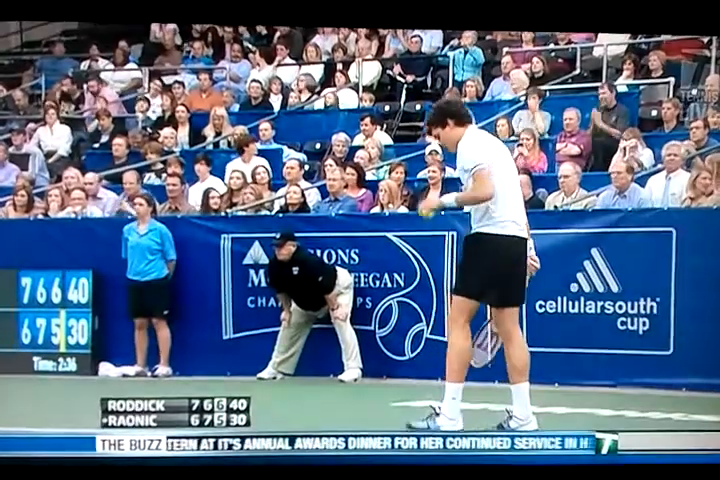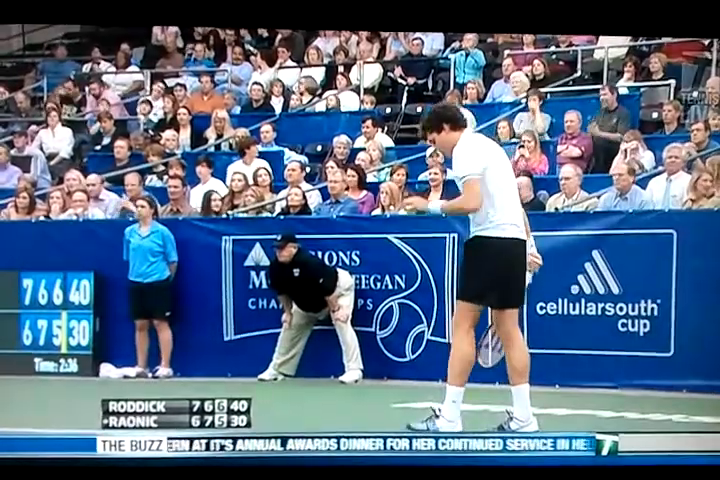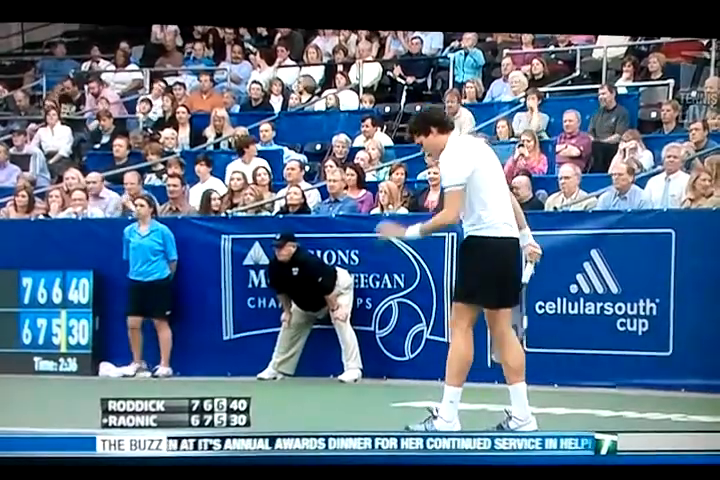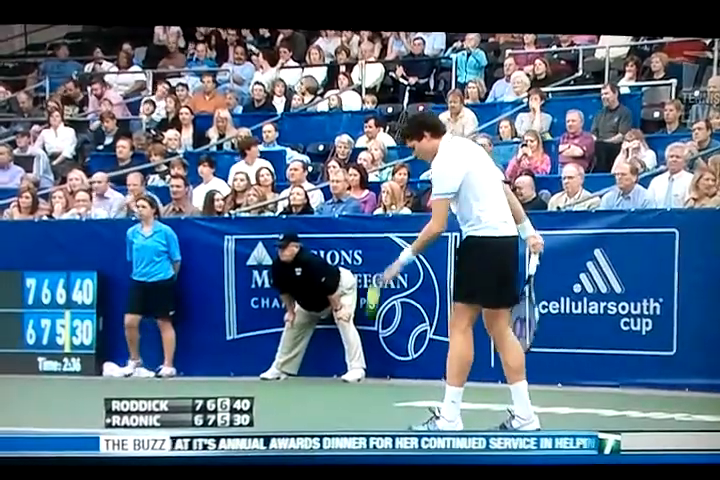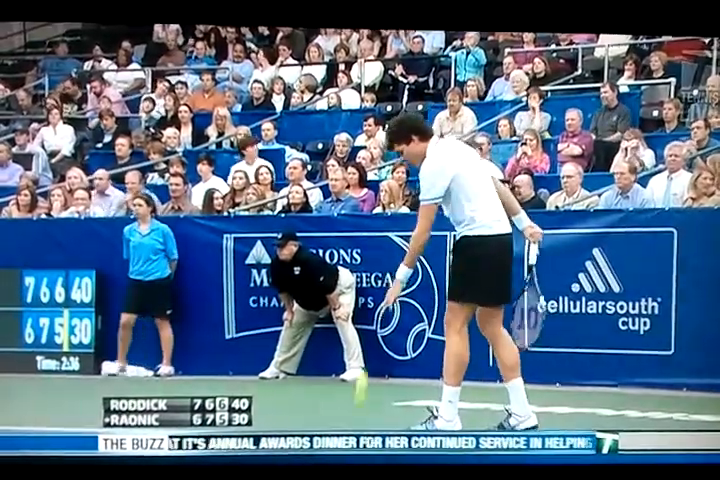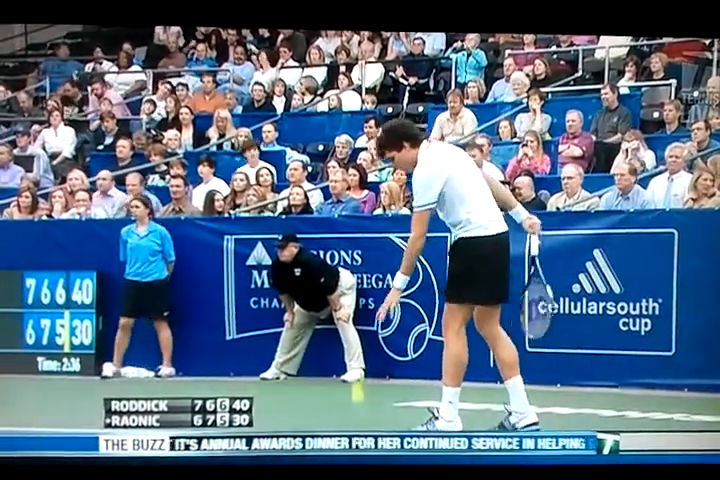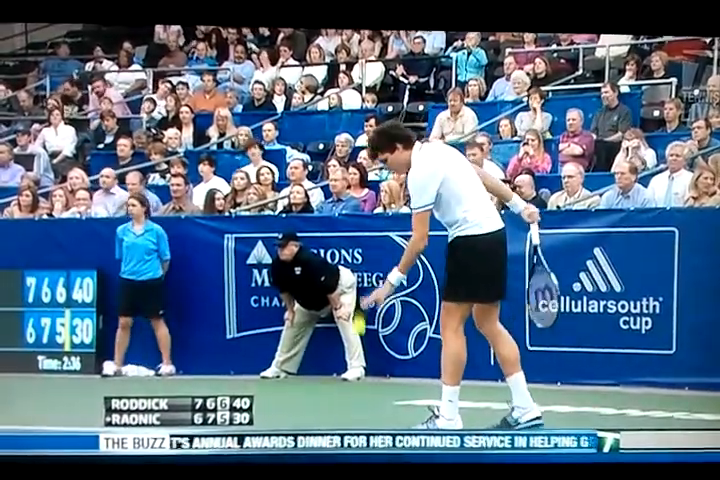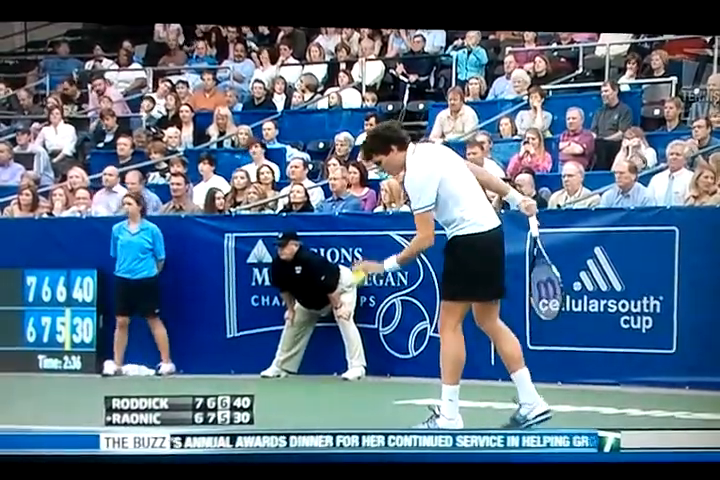
dt=0.1s
person 1, frame 1
left shoulder: (470, 144)
right shoulder: (491, 142)
left elbow: (485, 191)
left wrist: (445, 200)
right wrist: (527, 246)
left hip: (490, 239)
right hip: (514, 239)
left knee: (458, 321)
right knee: (508, 328)
left ankle: (450, 416)
right ankle: (523, 417)
person 1, frame 2
left shoulder: (465, 151)
right shoulder: (486, 145)
left elbow: (472, 203)
left wrist: (432, 205)
right wrist: (528, 244)
left hip: (489, 241)
right hip: (512, 240)
left knee: (462, 325)
right knee: (508, 330)
left ankle: (449, 418)
right ankle: (523, 419)
person 1, frame 3
left shoulder: (453, 154)
right shoulder: (475, 145)
left elbow: (451, 215)
right elbow: (507, 196)
left wrist: (411, 231)
right wrist: (526, 237)
left hip: (484, 241)
right hip: (507, 239)
left knee: (461, 327)
right knee: (502, 329)
left ankle: (447, 418)
right ankle: (521, 417)
person 1, frame 4
left shoulder: (445, 161)
right shoulder: (467, 147)
left elbow: (437, 224)
right elbow: (504, 190)
left wrist: (406, 257)
right wrist: (527, 230)
left hip: (483, 242)
right hip: (505, 238)
left knee: (460, 326)
right knee: (500, 328)
left ankle: (449, 417)
right ankle: (523, 415)
person 1, frame 5
left shoulder: (434, 164)
right shoulder: (455, 148)
left elbow: (423, 230)
right elbow: (496, 185)
left wrist: (401, 275)
right wrist: (524, 222)
left hip: (478, 241)
right hip: (499, 237)
left knee: (455, 326)
right knee: (492, 326)
left ankle: (447, 418)
right ankle: (521, 413)
person 1, frame 6
left shoulder: (425, 171)
right shoulder: (445, 150)
left elbow: (417, 238)
right elbow: (491, 183)
left wrist: (398, 285)
right wrist: (522, 215)
left hip: (474, 243)
right hip: (495, 236)
left knee: (453, 326)
right knee: (488, 326)
left ankle: (448, 419)
right ankle: (522, 412)
person 1, frame 7
left shoulder: (420, 172)
right shoulder: (438, 150)
left elbow: (419, 240)
right elbow: (485, 177)
left wrist: (392, 280)
right wrist: (519, 204)
left hip: (471, 241)
right hip: (492, 234)
left knee: (451, 326)
right knee: (488, 323)
left ankle: (448, 417)
right ankle: (524, 407)
person 1, frame 8
left shoulder: (417, 173)
right shoulder: (431, 150)
left elbow: (425, 239)
right elbow: (479, 173)
left wrist: (387, 265)
right wrist: (516, 198)
left hip: (468, 240)
right hip: (488, 232)
left knee: (449, 324)
right knee: (489, 322)
left ankle: (448, 417)
right ankle: (531, 403)
person 2, frame 1
left shoulder: (160, 230)
right shoulder: (127, 230)
left elbow: (171, 258)
right elbow: (127, 256)
left wrist: (164, 276)
right wrist: (136, 271)
left hip: (156, 282)
right hip: (134, 282)
left knee: (159, 322)
right knee: (139, 324)
left ankle: (164, 365)
right ankle: (140, 366)
person 2, frame 2
left shoulder: (162, 232)
right shoulder: (129, 232)
left elbow: (173, 260)
right elbow: (128, 258)
left wrist: (165, 277)
right wrist: (138, 273)
left hip: (159, 283)
right hip: (136, 283)
left knee: (161, 324)
right knee: (140, 326)
left ankle: (165, 366)
right ankle: (142, 367)
person 2, frame 3
left shoulder: (162, 231)
right shoulder: (128, 231)
left elbow: (173, 258)
right elbow: (128, 257)
left wrist: (165, 276)
right wrist: (138, 272)
left hip: (159, 282)
right hip: (136, 282)
left knee: (161, 323)
right knee: (133, 324)
left ankle: (165, 365)
right ankle: (138, 362)
person 2, frame 4
left shoulder: (166, 231)
right shoulder: (131, 233)
left elbow: (176, 258)
right elbow: (131, 259)
left wrist: (168, 274)
right wrist: (140, 272)
left hip: (162, 283)
right hip: (139, 282)
left knee: (164, 324)
right knee: (129, 322)
left ankle: (168, 366)
right ankle: (134, 360)
person 2, frame 5
left shoulder: (163, 230)
right shoulder: (128, 231)
left elbow: (173, 257)
right elbow: (128, 256)
left wrist: (165, 274)
right wrist: (137, 270)
left hip: (159, 282)
right hip: (136, 281)
left knee: (162, 322)
right knee: (125, 321)
left ankle: (167, 364)
right ankle: (121, 363)
person 2, frame 6
left shoulder: (160, 232)
right shoulder: (125, 232)
left elbow: (170, 259)
right elbow: (125, 258)
left wrist: (162, 275)
right wrist: (134, 271)
left hip: (156, 284)
right hip: (132, 283)
left knee: (161, 324)
right knee: (124, 324)
left ankle: (167, 366)
right ankle: (116, 366)
person 2, frame 7
left shoulder: (156, 230)
right shoulder: (121, 231)
left elbow: (165, 258)
right elbow: (120, 257)
left wrist: (157, 274)
right wrist: (130, 270)
left hip: (151, 282)
right hip: (128, 281)
left knee: (157, 322)
right knee: (124, 323)
left ankle: (167, 364)
right ankle: (117, 365)
person 2, frame 8
left shoulder: (152, 229)
right shoulder: (117, 229)
left elbow: (160, 258)
right elbow: (115, 255)
right wrist: (124, 268)
left hip: (146, 281)
right hip: (122, 280)
left knee: (154, 322)
right knee: (121, 322)
left ankle: (167, 362)
right ankle: (117, 364)
person 3, frame 1
left shoulder: (307, 261)
right shoulder: (274, 265)
left elbow: (326, 287)
right elbow: (281, 289)
left wrist: (334, 308)
right wrist: (287, 310)
right hip: (306, 301)
left knee: (341, 322)
right knee: (289, 326)
left ankle: (353, 368)
right ankle: (277, 368)
person 3, frame 2
left shoulder: (308, 262)
right shoulder: (275, 267)
left elbow: (326, 288)
right elbow: (282, 291)
left wrist: (335, 310)
right wrist: (288, 311)
right hip: (307, 303)
left knee: (342, 323)
right knee: (290, 327)
left ankle: (354, 370)
right ankle: (277, 369)
person 3, frame 3
left shoulder: (307, 261)
right shoulder: (274, 266)
left elbow: (326, 288)
right elbow: (281, 290)
left wrist: (334, 308)
right wrist: (287, 310)
right hip: (306, 301)
left knee: (341, 322)
right knee: (289, 326)
left ankle: (353, 369)
right ankle: (277, 368)
person 3, frame 4
left shoulder: (310, 261)
right shoulder: (278, 266)
left elbow: (329, 287)
right elbow: (284, 290)
left wrist: (338, 308)
right wrist: (290, 311)
right hip: (310, 301)
left knee: (344, 323)
right knee: (293, 326)
left ankle: (356, 369)
right ankle: (280, 368)
person 3, frame 5
left shoulder: (308, 260)
right shoulder: (276, 265)
left elbow: (327, 286)
right elbow: (283, 289)
left wrist: (336, 307)
right wrist: (289, 310)
right hip: (308, 300)
left knee: (343, 322)
right knee: (291, 325)
left ankle: (355, 368)
right ankle: (279, 367)
person 3, frame 6
left shoulder: (309, 262)
right shoulder: (277, 266)
left elbow: (328, 287)
right elbow: (283, 290)
left wrist: (337, 309)
right wrist: (290, 311)
right hip: (309, 301)
left knee: (344, 322)
right knee: (292, 326)
left ankle: (356, 369)
right ankle: (280, 368)
person 3, frame 7
left shoulder: (309, 260)
right shoulder: (277, 265)
left elbow: (328, 286)
right elbow: (284, 289)
left wrist: (337, 307)
right wrist: (290, 309)
right hip: (309, 300)
left knee: (344, 321)
right knee: (293, 325)
left ankle: (356, 367)
right ankle: (280, 367)
person 3, frame 8
left shoulder: (309, 260)
right shoulder: (278, 264)
left elbow: (328, 286)
right elbow: (284, 288)
left wrist: (338, 306)
right wrist: (290, 309)
right hip: (310, 299)
left knee: (345, 320)
right knee: (293, 324)
left ankle: (357, 367)
right ankle: (281, 366)
